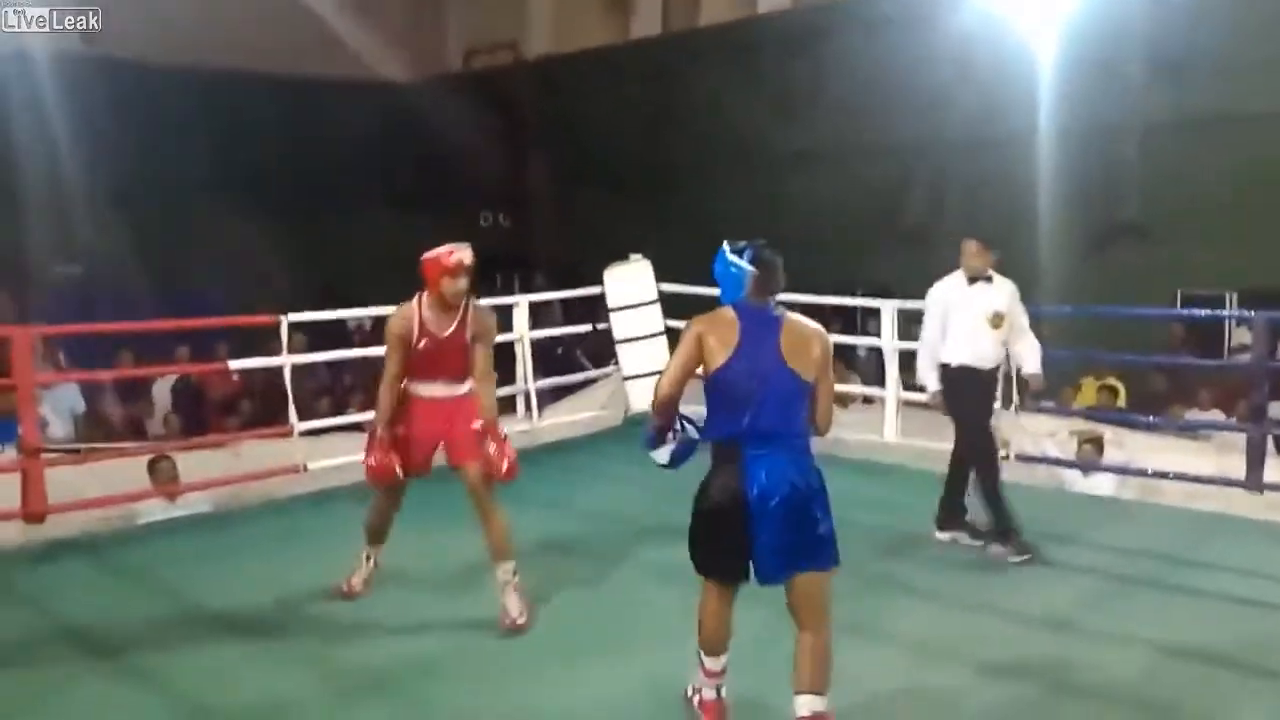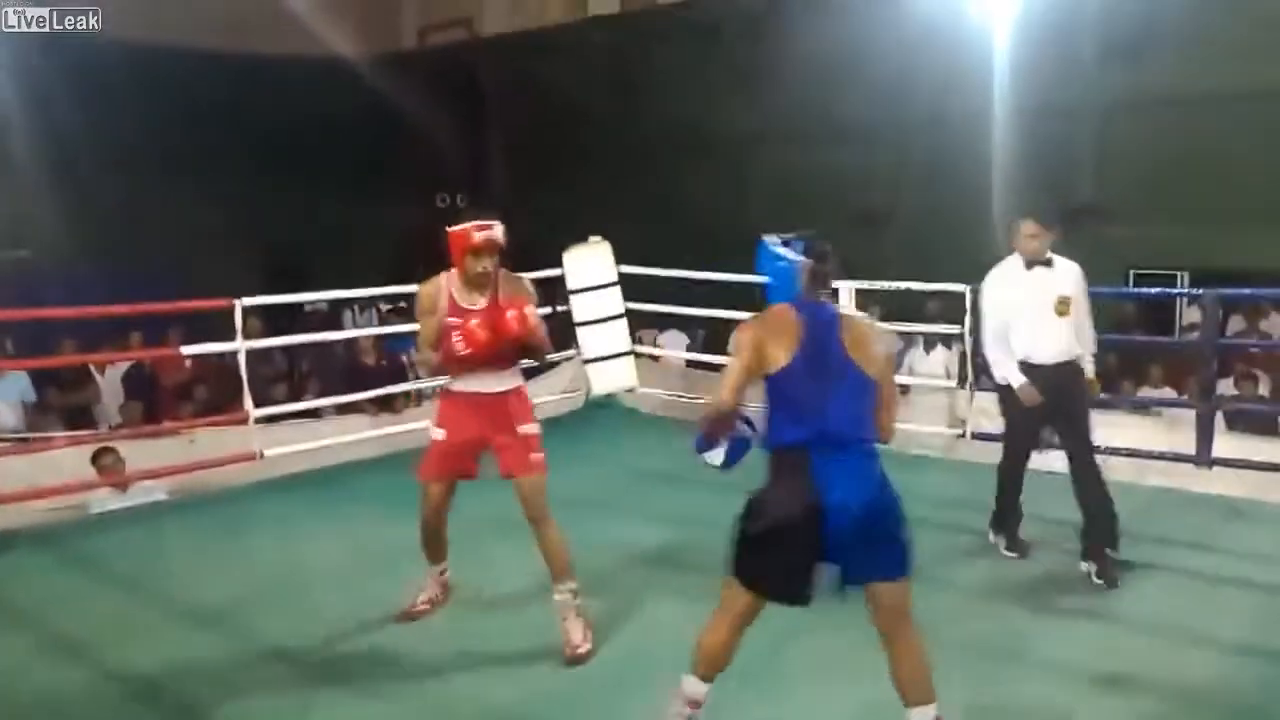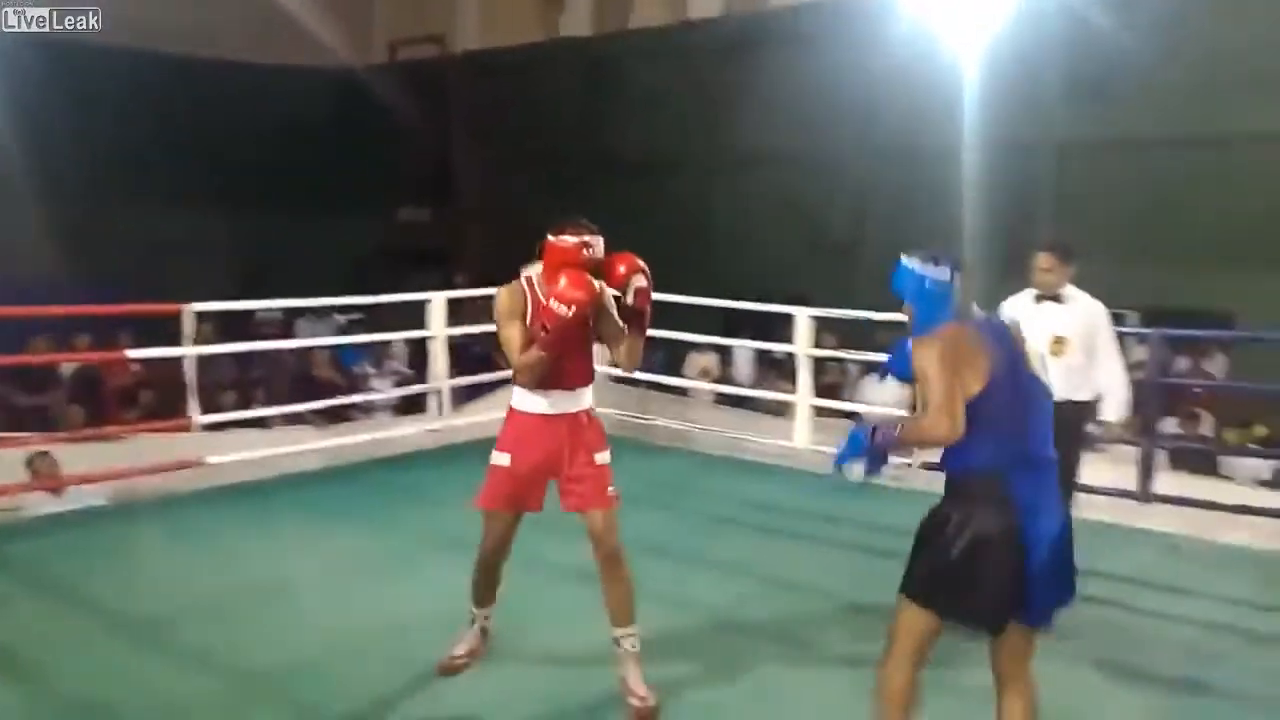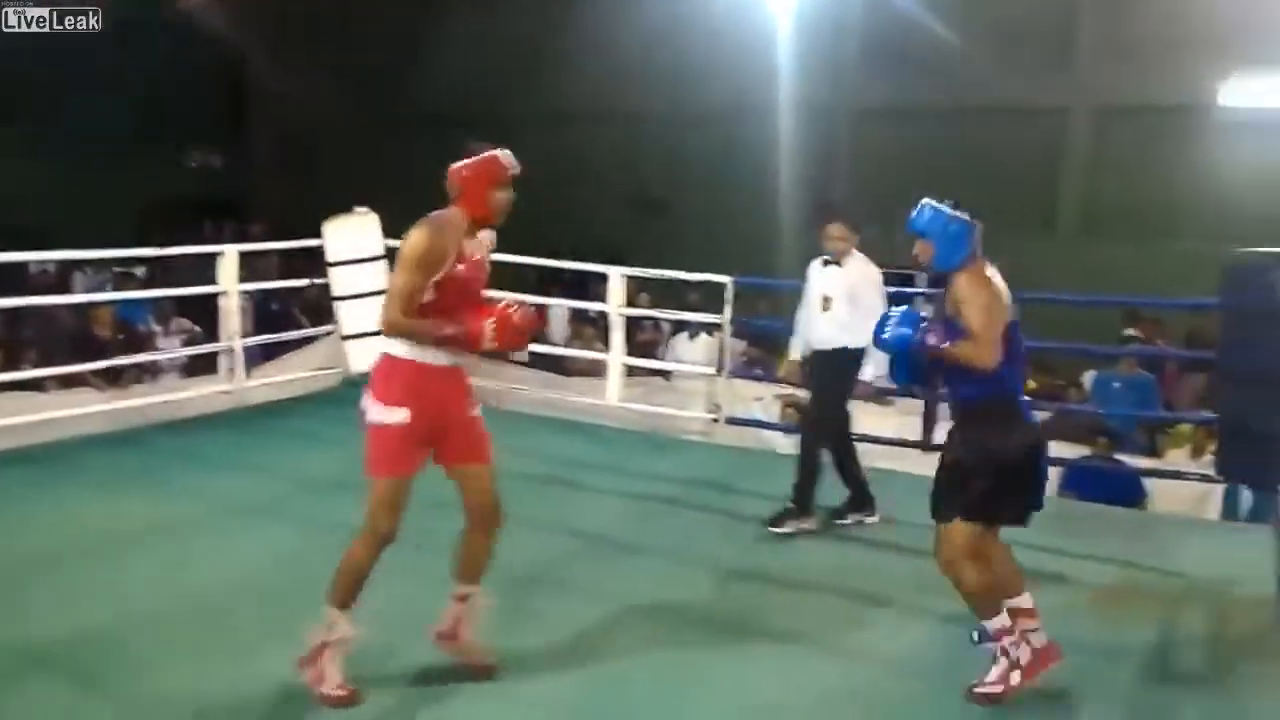
dt=0.7s
person 1, frame 1
left shoulder: (709, 327)
right shoulder: (812, 335)
left elbow: (665, 395)
right elbow: (821, 422)
left wrist: (662, 426)
left hip: (730, 479)
right hip: (792, 478)
left knee: (718, 591)
right knee: (813, 618)
person 1, frame 2
left shoulder: (763, 327)
right shoulder: (869, 335)
left elbow: (724, 402)
right elbow: (883, 428)
left wrist: (716, 428)
left hip: (792, 491)
right hip: (863, 487)
left knee: (734, 611)
right knee: (897, 623)
person 1, frame 3
left shoulder: (935, 345)
right shoulder: (1005, 338)
left elbow: (945, 428)
left wrist: (883, 436)
left hip: (979, 511)
right hip: (1040, 510)
left knee: (904, 644)
right knee: (1014, 665)
person 1, frame 4
left shoulder: (970, 281)
right shoulder: (969, 279)
left elbow: (988, 355)
left wrist: (925, 340)
right wrist: (926, 339)
left hip: (990, 430)
right hip: (991, 424)
left knee: (955, 552)
right knee: (983, 537)
left ankle: (1012, 652)
right ankle: (1034, 643)
person 2, frame 1
left shoulder: (479, 318)
right shoulder: (404, 319)
left elbow: (485, 379)
right elbow: (391, 378)
left wrist: (495, 433)
right wrist: (381, 434)
left hip: (461, 406)
right hip: (415, 408)
left knee: (484, 495)
right knee: (385, 497)
left ankle: (509, 588)
right ankle: (368, 563)
person 2, frame 2
left shoulder: (516, 289)
right shoulder: (433, 293)
left elbow: (541, 349)
right elbow: (427, 358)
left wrist: (533, 338)
right wrist: (454, 352)
left hip: (508, 404)
right hip: (457, 406)
left knee: (537, 511)
right knee: (431, 512)
left ankle: (570, 611)
right ankle: (437, 580)
person 2, frame 3
left shoulder: (594, 296)
right shoulder: (513, 297)
left elbow: (629, 361)
right elbow: (525, 372)
left wrist: (636, 310)
right wrist: (558, 326)
left hip: (580, 426)
right hip: (527, 426)
left knee: (608, 546)
right knee: (492, 547)
left ankle: (629, 662)
right ankle: (477, 630)
person 2, frame 4
left shoulder: (479, 243)
right shoulder: (428, 238)
right elbow: (393, 321)
left wrist: (497, 327)
right wrist: (463, 334)
left hip: (449, 380)
right hip: (403, 381)
left knee: (486, 509)
right knee: (382, 526)
left ankle: (457, 622)
right ankle: (324, 647)
person 3, frame 1
left shoulder: (1007, 290)
right shoulder: (944, 291)
left elbow: (1021, 335)
right elbow: (929, 341)
left wrist: (1031, 369)
right wrist: (933, 386)
left hip: (987, 377)
right hip: (957, 377)
left knee: (968, 449)
right knee: (983, 451)
left ankle: (951, 519)
right ankle: (1003, 533)
person 3, frame 2
left shoulder: (1071, 272)
right shoulder: (1000, 278)
left elbow: (1083, 325)
right elbow: (994, 340)
left wrist: (1089, 369)
right wrist: (1017, 382)
left hip: (1067, 374)
right hip: (1023, 377)
left knee: (1084, 460)
right knee: (1016, 457)
left ankle: (1097, 549)
right ankle: (1004, 528)
person 3, frame 3
left shoulder: (1090, 311)
right shoulder: (1014, 307)
left elbow: (1109, 364)
left wrist: (1112, 415)
left hip: (1069, 411)
left knee: (1058, 490)
person 3, frame 4
left shoulder: (865, 272)
right shoulder: (816, 268)
left elbow: (874, 324)
right wrist: (795, 355)
left hip: (844, 358)
right hip: (820, 356)
left knee: (813, 427)
right knee: (834, 431)
left ankle: (801, 509)
right ankle: (861, 501)
